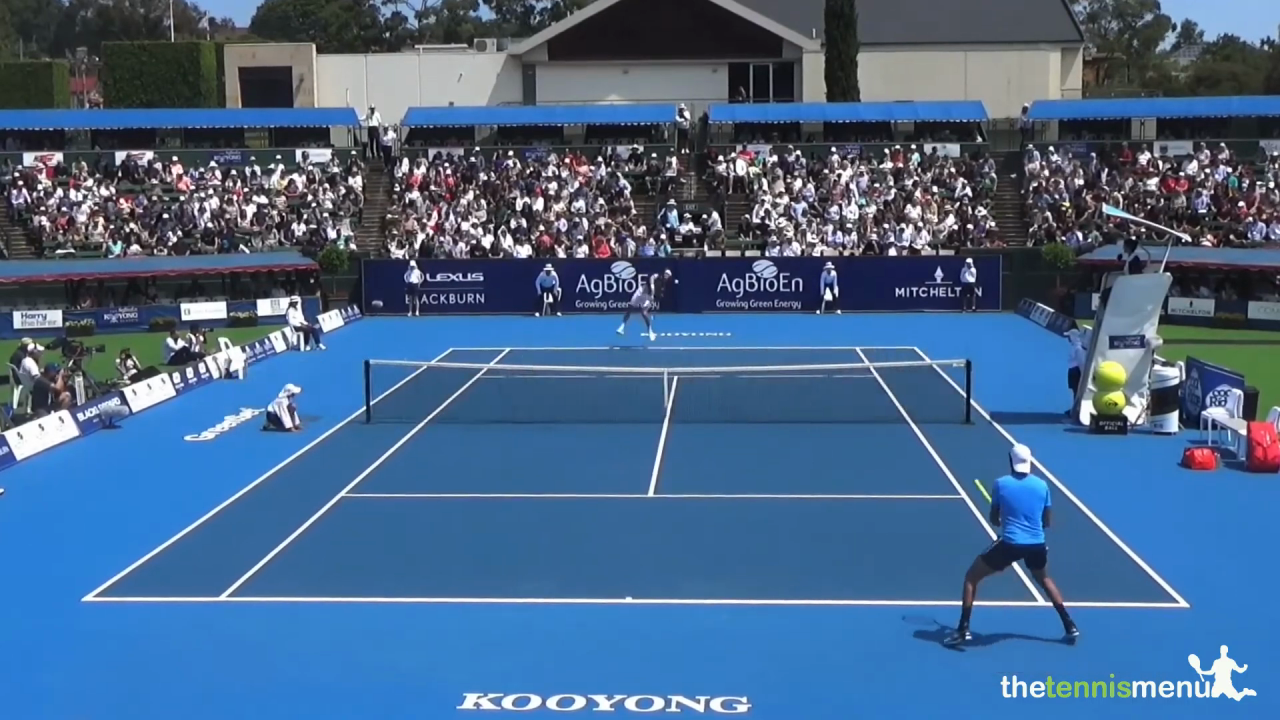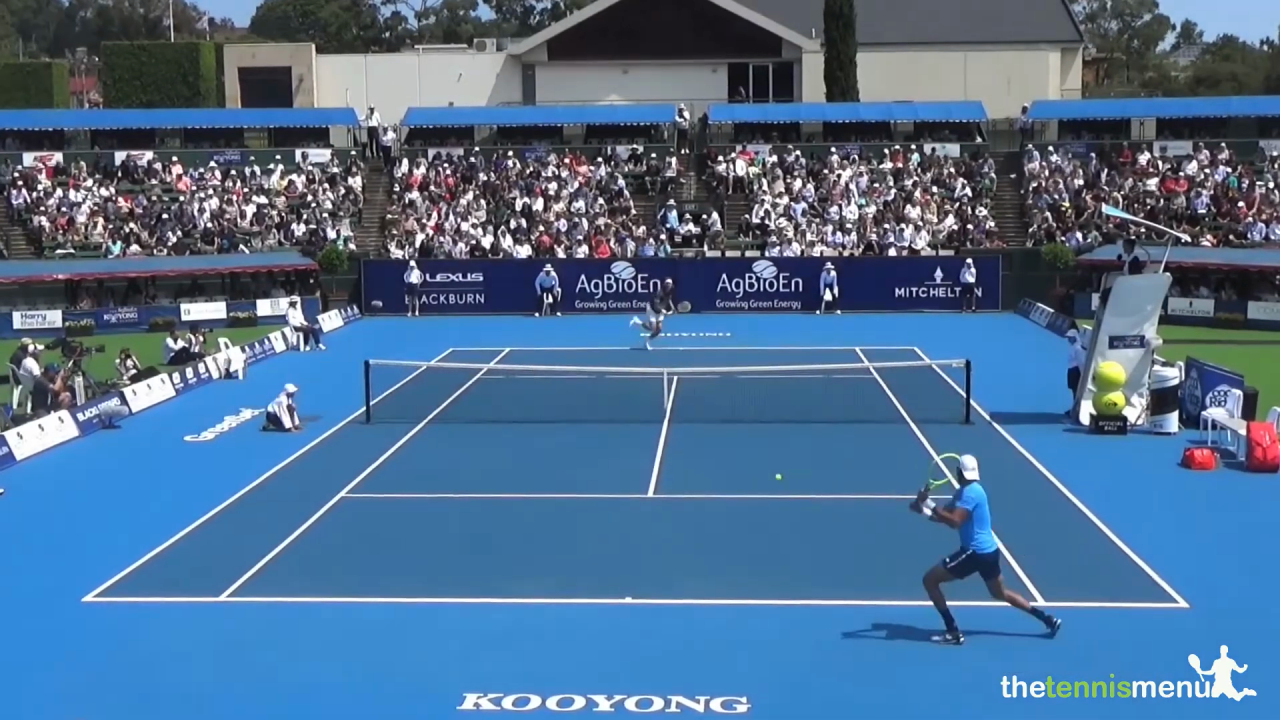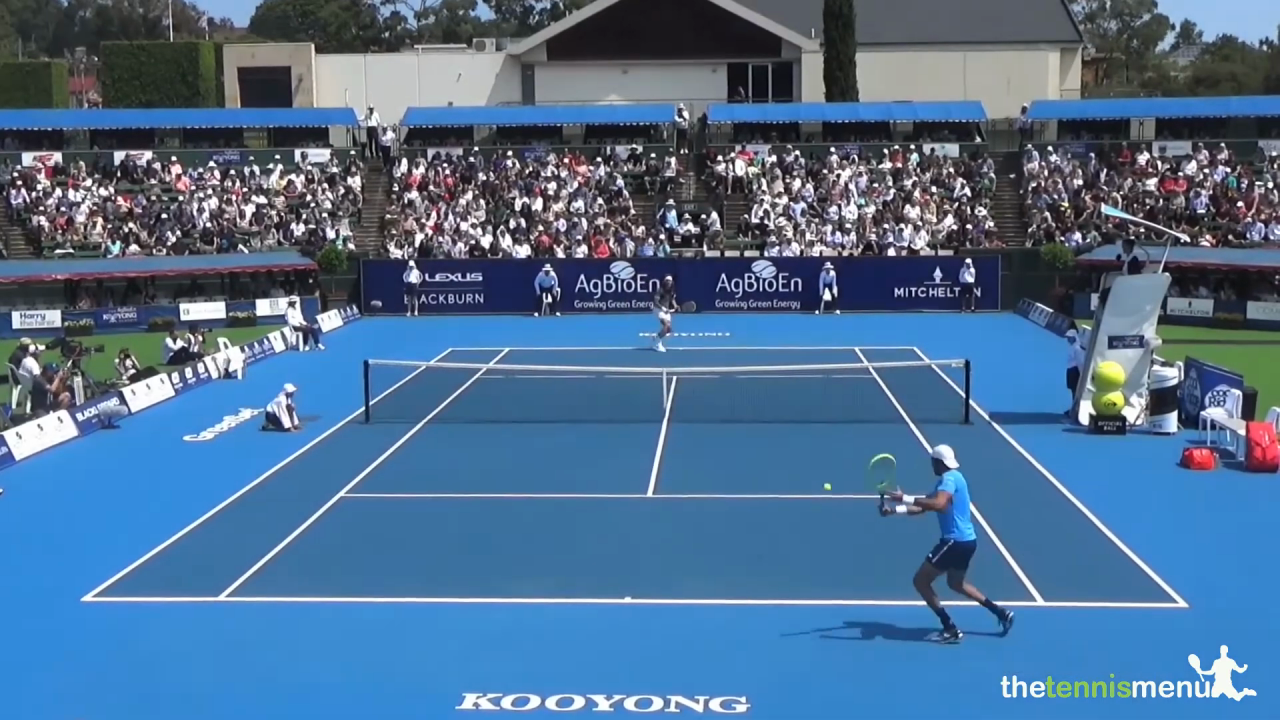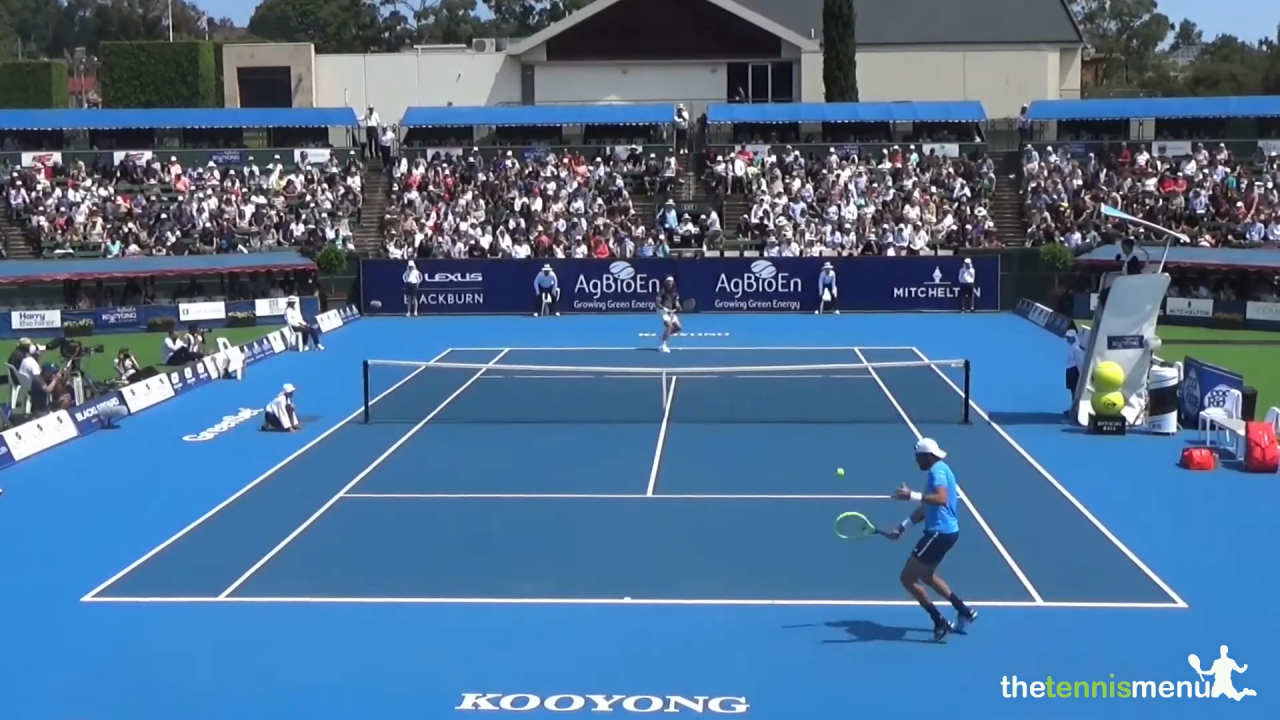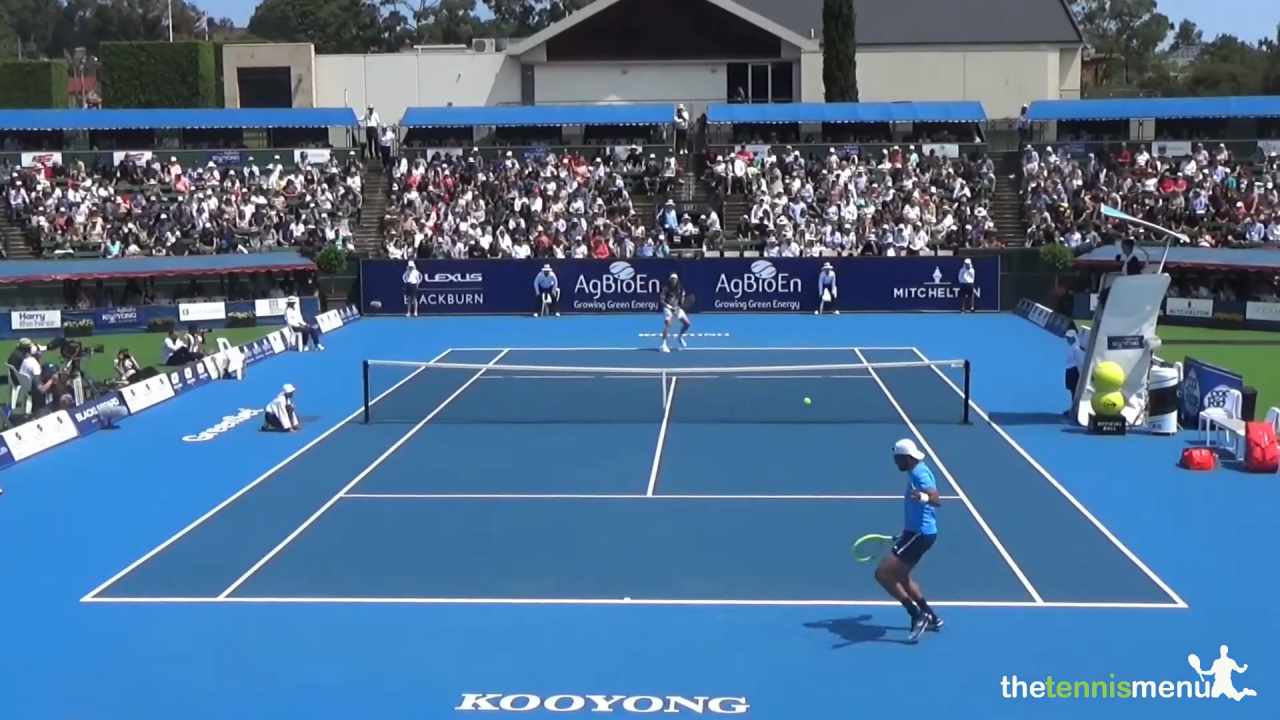
dt=0.1s
person 1, frame 1
left shoulder: (1002, 484)
right shoulder: (1042, 485)
left elbow: (994, 519)
right elbow: (1047, 521)
left hip: (1011, 544)
right hip: (1036, 544)
left knee: (971, 578)
right knee: (1044, 580)
left ankle: (963, 629)
right ankle: (1070, 627)
person 1, frame 2
left shoulder: (969, 492)
right shoulder: (966, 491)
left elbow: (954, 520)
right elbow: (951, 519)
left wrist: (929, 504)
right wrist: (925, 509)
left hip: (975, 552)
right hip: (989, 551)
left knee: (930, 581)
right knee: (999, 593)
left ankle: (953, 632)
right ankle: (1048, 620)
person 1, frame 3
left shoulder: (948, 479)
right shoulder: (950, 478)
left elbow: (938, 505)
right elbow: (925, 507)
left wrist: (905, 498)
right wrist: (896, 509)
left hip: (956, 542)
right hip: (966, 540)
left knee: (921, 581)
right knee: (958, 585)
left ankle: (950, 629)
right ankle: (1001, 613)
person 1, frame 4
left shoulder: (938, 471)
right shoulder: (937, 471)
left elbow: (942, 499)
right elbow: (925, 508)
left wrist: (912, 496)
right wrist: (903, 525)
left hip: (940, 533)
right hip: (947, 532)
left knee: (908, 578)
right knee: (926, 576)
left ankle: (941, 624)
right ankle: (964, 611)
person 1, frame 5
left shoulder: (919, 472)
right shoulder: (917, 472)
left elbow: (935, 500)
left wrist: (921, 497)
left hip: (920, 534)
right hip: (920, 533)
left knee: (883, 574)
right knee: (900, 577)
left ankle: (918, 616)
right ankle: (931, 617)
